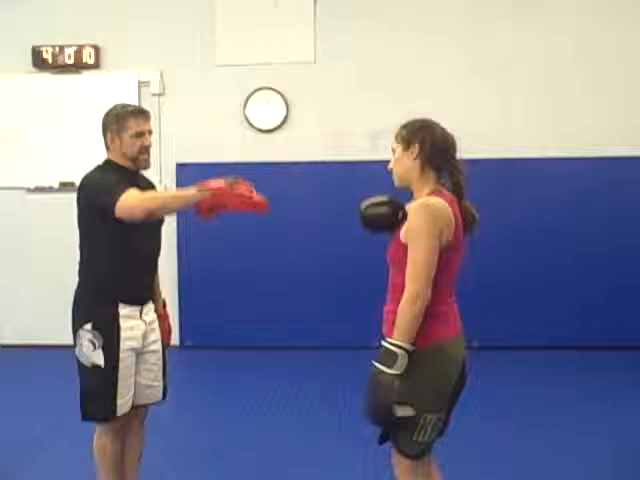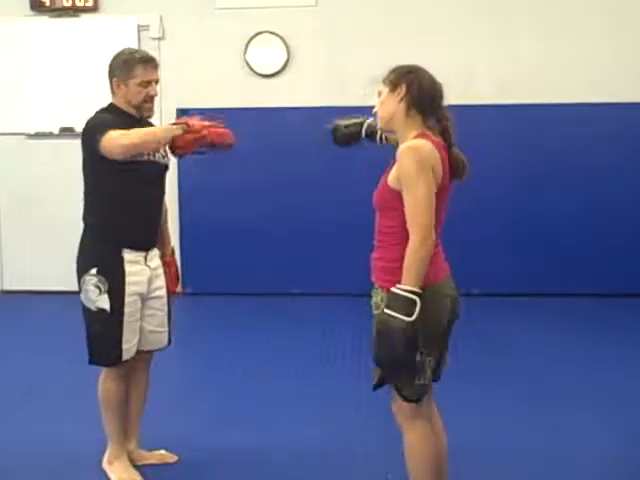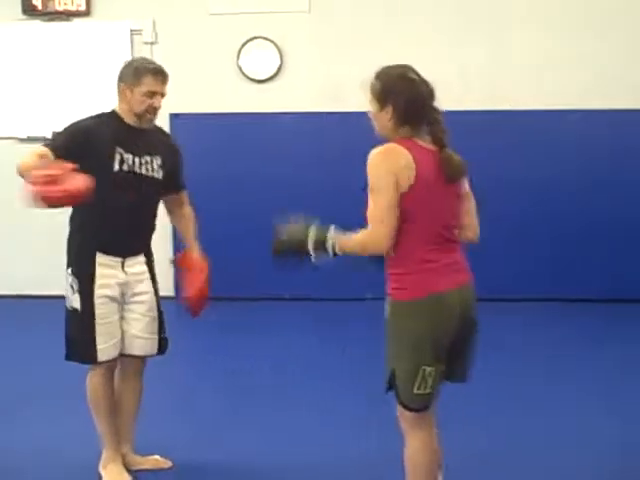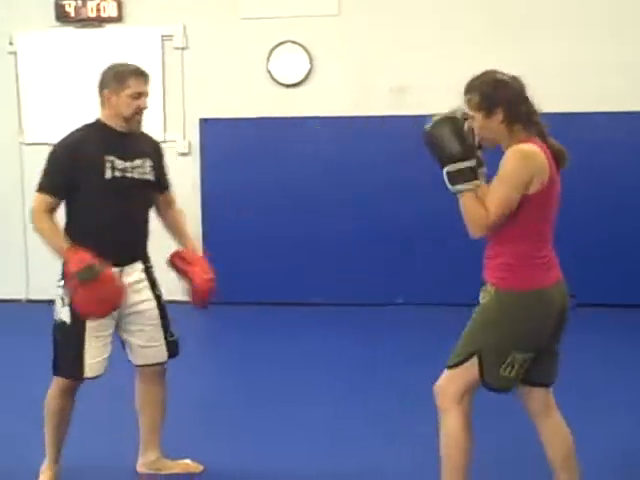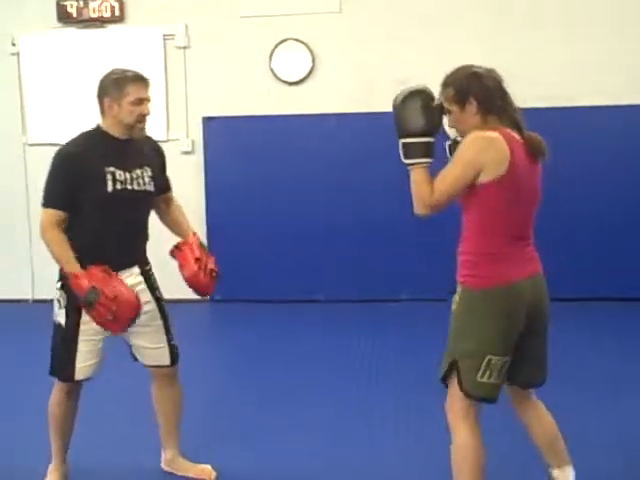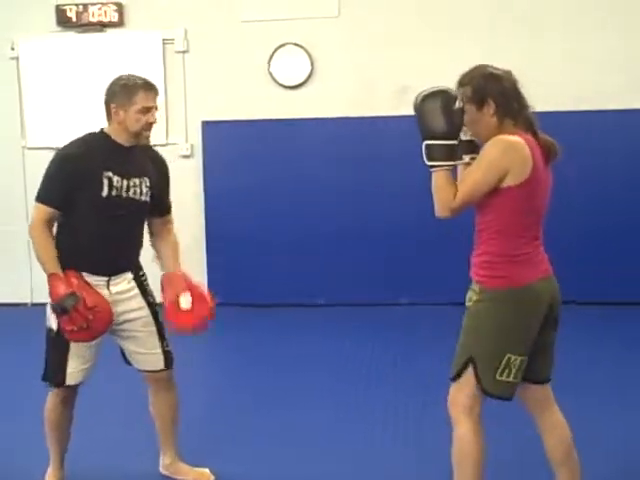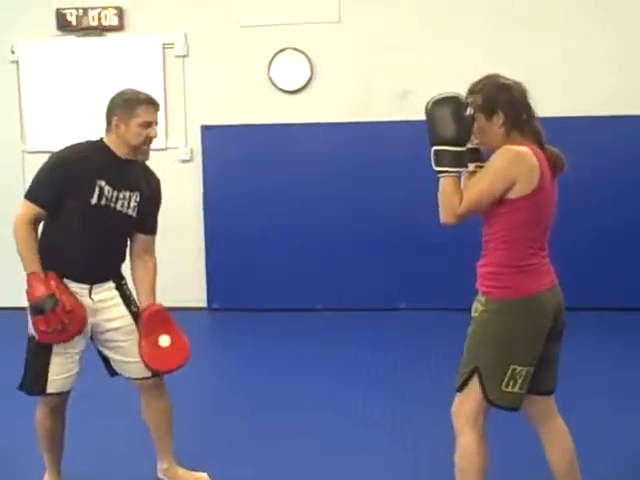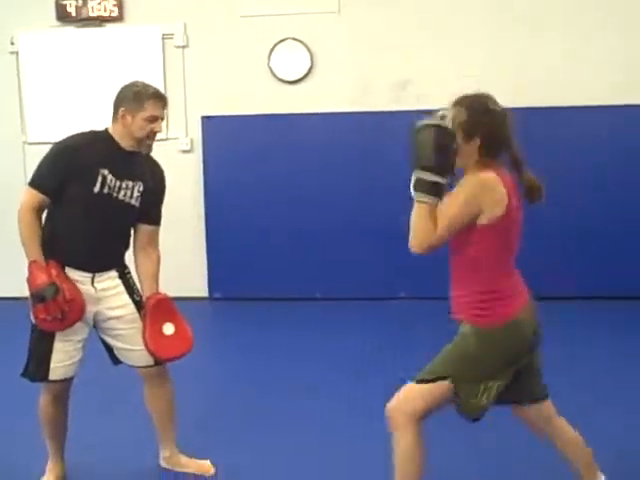
dt=0.7s
person 1, frame 1
left shoulder: (145, 186)
right shoulder: (98, 183)
right elbow: (137, 209)
left wrist: (158, 304)
right wrist: (201, 194)
left hip: (143, 314)
right hip: (106, 317)
left knee: (137, 413)
right knee: (111, 419)
person 1, frame 2
left shoulder: (153, 131)
right shoulder: (102, 124)
right elbow: (122, 146)
left wrist: (166, 251)
right wrist: (180, 129)
left hip: (149, 259)
right hip: (111, 261)
left knee: (142, 357)
right knee: (116, 362)
left ankle: (133, 444)
person 1, frame 3
left shoulder: (164, 145)
right shoulder: (90, 132)
left elbow: (177, 204)
right elbow: (28, 163)
left wrist: (193, 255)
right wrist: (47, 171)
left hip: (137, 263)
right hip: (93, 263)
left knee: (136, 359)
right knee: (100, 361)
person 1, frame 4
left shoulder: (148, 147)
right shoulder: (75, 146)
left elbow: (165, 202)
right elbow: (39, 213)
left wrist: (191, 250)
right wrist: (73, 259)
left hip: (136, 275)
left knee: (153, 367)
right knee: (70, 376)
person 1, frame 5
left shoulder: (150, 151)
right shoulder: (74, 155)
left elbow: (164, 202)
right elbow: (50, 226)
left wrist: (190, 239)
right wrist: (80, 279)
left hip: (136, 275)
right hip: (88, 281)
left knee: (165, 367)
right knee: (69, 381)
person 1, frame 6
left shoulder: (153, 163)
right shoulder: (74, 158)
left elbow: (161, 226)
right elbow: (40, 223)
left wrist: (175, 274)
right wrist: (58, 281)
left hip: (129, 283)
left knee: (161, 374)
right knee: (64, 387)
person 1, frame 7
left shoulder: (147, 183)
right shoulder: (69, 163)
left elbow: (143, 252)
right elbow: (24, 222)
left wrist: (148, 307)
right wrist: (38, 283)
left hip: (110, 291)
left knee: (153, 378)
right knee: (52, 397)
person 1, frame 8
left shoulder: (151, 174)
right shoulder: (73, 151)
left elbow: (147, 243)
right elbow: (28, 208)
left wrist: (151, 297)
right wrist: (38, 270)
left hip: (113, 280)
right hip: (62, 280)
left knee: (155, 367)
right knee: (55, 384)
person 2, frame 1
left shoulder: (428, 210)
right shoulder: (442, 204)
left elbow: (417, 294)
left wrist: (390, 365)
right wrist: (400, 219)
left hip: (423, 351)
right hip: (440, 345)
person 2, frame 2
left shoulder: (414, 153)
right shoulder: (427, 145)
left elbow: (422, 238)
left wrist: (402, 311)
right wrist: (369, 130)
left hip: (407, 293)
right hip: (424, 290)
left knee: (409, 409)
right knee: (417, 404)
person 2, frame 3
left shoulder: (386, 158)
right shoulder: (449, 159)
left elbow: (379, 241)
right elbow: (470, 231)
left wrist: (316, 240)
left hip: (418, 301)
right hip: (459, 292)
left knee: (414, 416)
right knee: (419, 404)
person 2, frame 4
left shoulder: (522, 156)
right shoulder: (535, 152)
left elbow: (480, 225)
right elbow: (496, 209)
left wrist: (457, 166)
right wrist: (468, 162)
left hip: (516, 296)
right hip: (544, 292)
left knee: (450, 393)
right knee: (540, 405)
person 2, frame 5
left shoulder: (482, 143)
right shoulder: (526, 146)
left elbow: (426, 203)
left wrist: (416, 142)
left hip: (489, 292)
right hip: (528, 286)
left knee: (460, 409)
right knee: (522, 395)
person 2, frame 6
left shoulder: (505, 148)
right shoulder: (530, 146)
left elbow: (447, 206)
right elbow: (474, 193)
left wrist: (438, 143)
right wrist: (463, 149)
left hip: (505, 294)
right hip: (536, 287)
left knee: (462, 405)
right knee: (538, 398)
person 2, frame 7
left shoulder: (512, 157)
right shoulder: (535, 157)
left elbow: (451, 213)
right elbow: (477, 200)
left wrist: (446, 150)
right wrist: (467, 157)
left hip: (510, 305)
right hip: (540, 298)
left knee: (466, 416)
right knee: (542, 410)
person 2, frame 8
left shoulder: (483, 185)
right shoulder: (496, 181)
left elbow: (421, 242)
right elbow: (446, 225)
left wrist: (426, 175)
right wrist: (435, 178)
left hip: (492, 329)
right hip: (514, 320)
left knee: (401, 411)
right knee: (543, 418)
